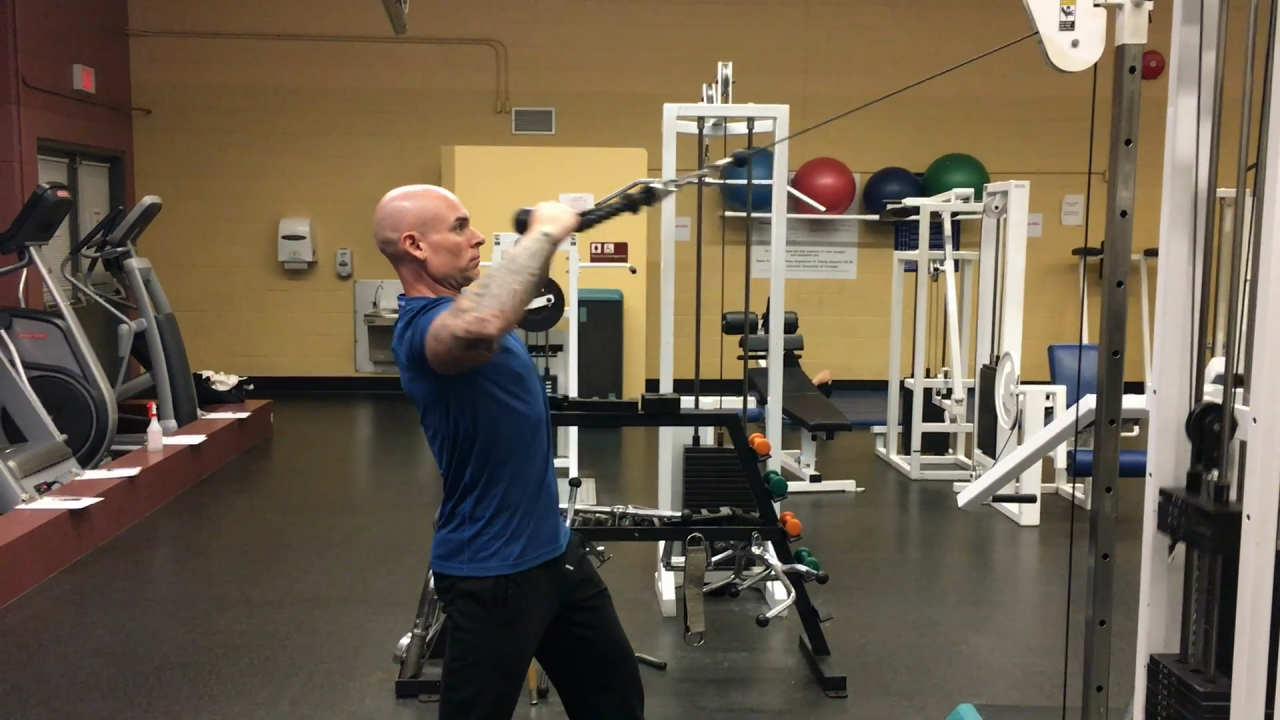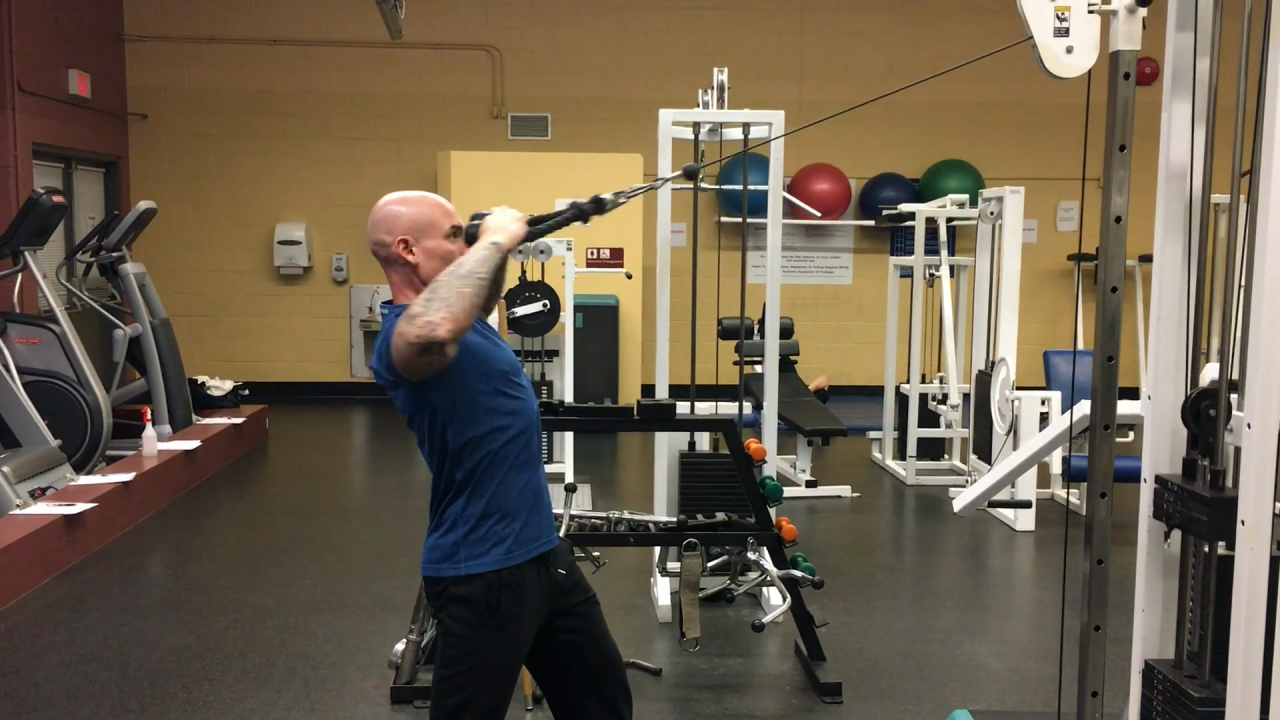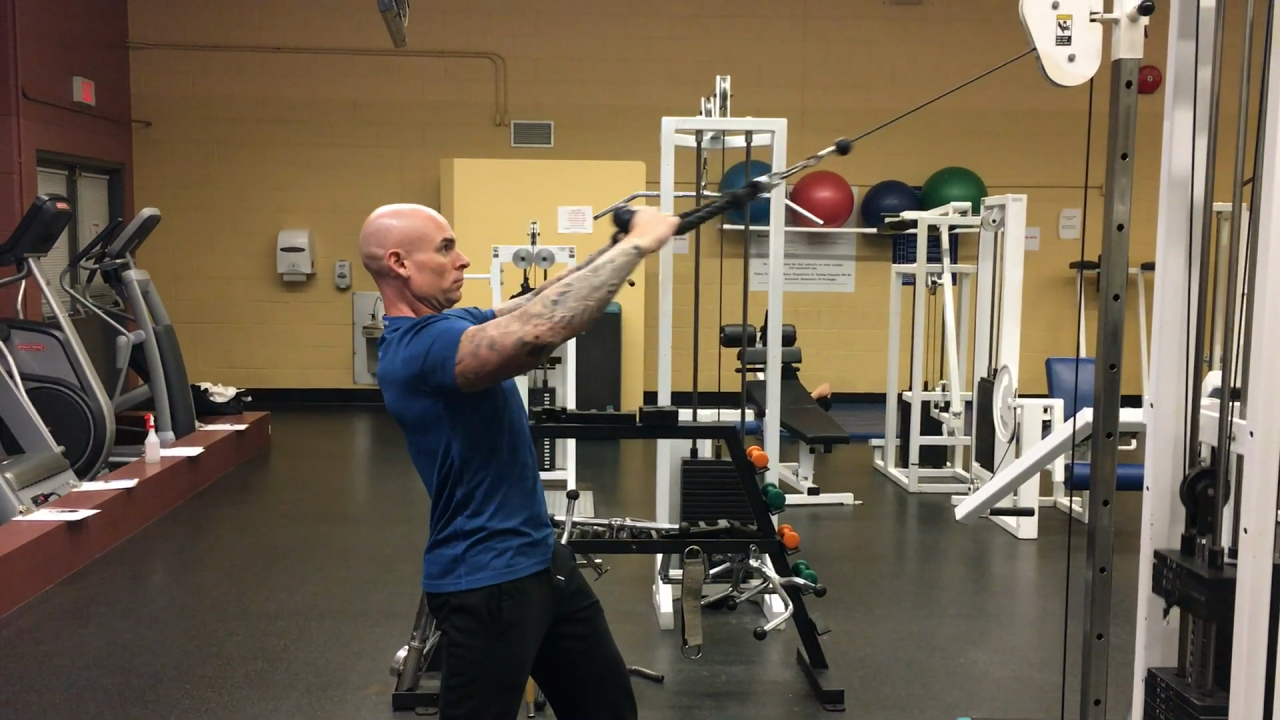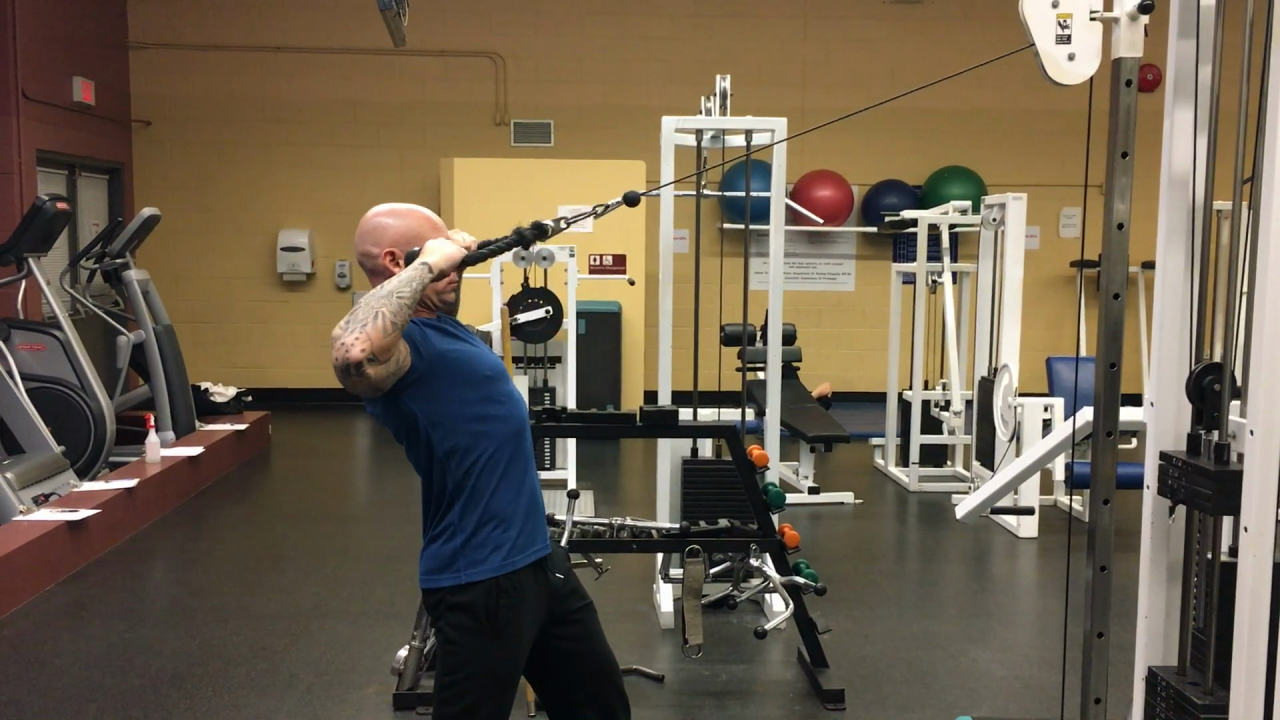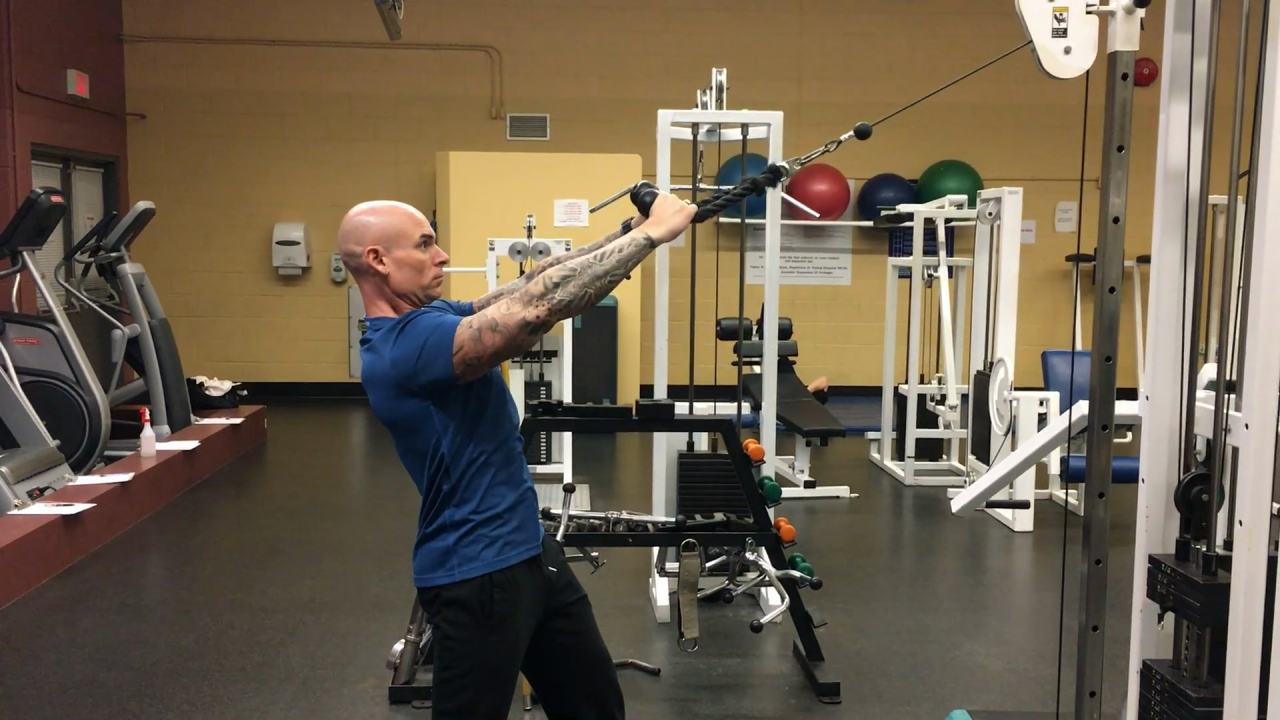
dt=1s
person 1, frame 1
left shoulder: (462, 306)
right shoulder: (428, 326)
left elbow: (512, 293)
right elbow: (483, 325)
left wrist: (545, 234)
right wrist: (542, 233)
left hip: (553, 547)
right hip: (493, 570)
person 1, frame 2
left shoulder: (437, 316)
right shoulder: (409, 334)
left elbow: (476, 304)
right elbow: (436, 331)
left wrist: (497, 241)
right wrist: (493, 242)
left hip: (539, 548)
right hip: (483, 570)
person 1, frame 3
left shoulder: (447, 325)
right shoulder: (418, 350)
left elbow: (530, 309)
right elbow: (543, 330)
left wrist: (629, 242)
right wrist: (635, 244)
left hip: (539, 559)
right hip: (487, 583)
person 1, frame 4
left shoulder: (429, 325)
right shoulder: (388, 342)
right elbow: (352, 353)
left wrist: (454, 259)
right wrist: (431, 264)
left hip: (536, 555)
right hip: (483, 577)
person 1, frame 5
left shoulder: (428, 319)
right shoulder: (404, 347)
left elbow: (528, 285)
right elbow: (539, 306)
left wrist: (630, 230)
right wrist: (651, 234)
left hip: (529, 549)
right hip: (478, 573)
